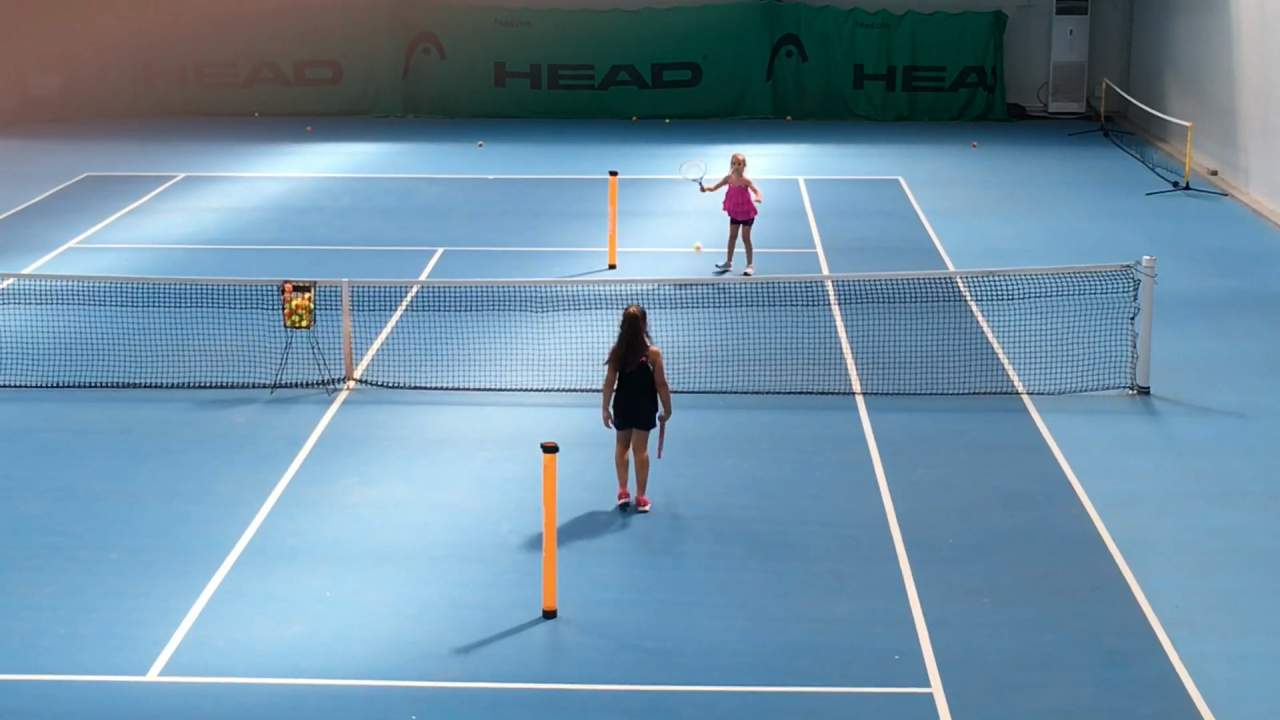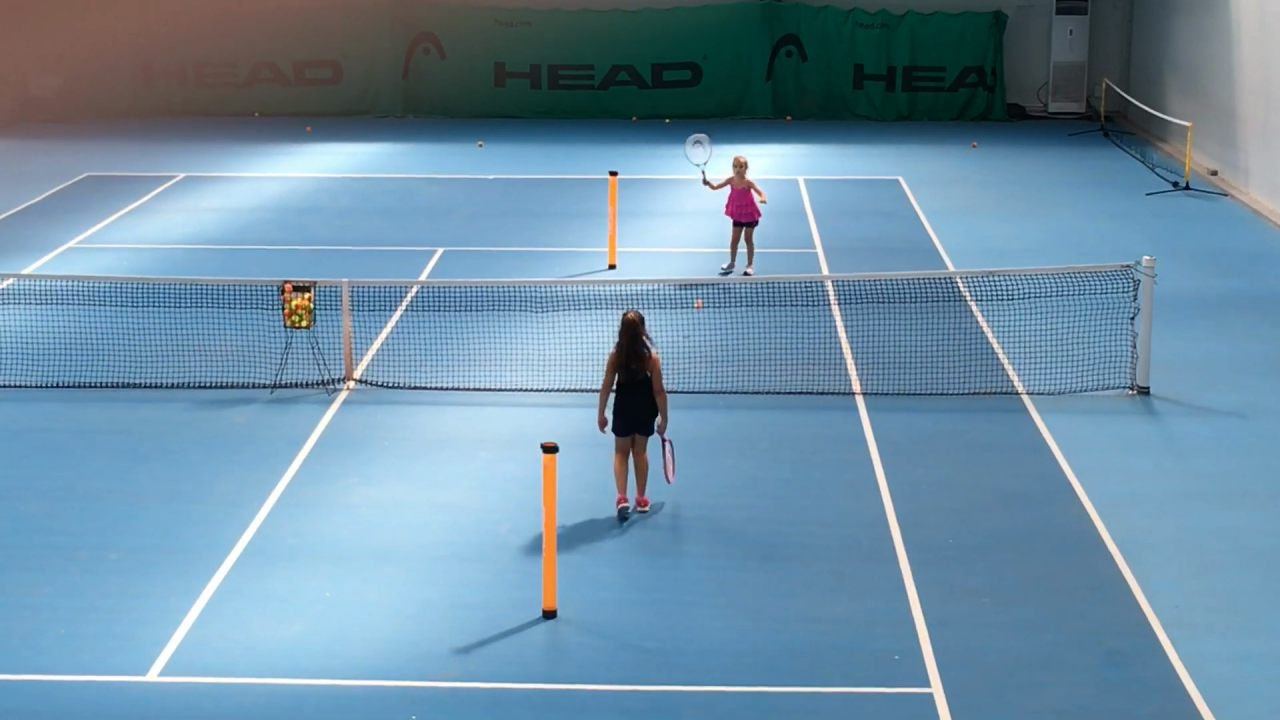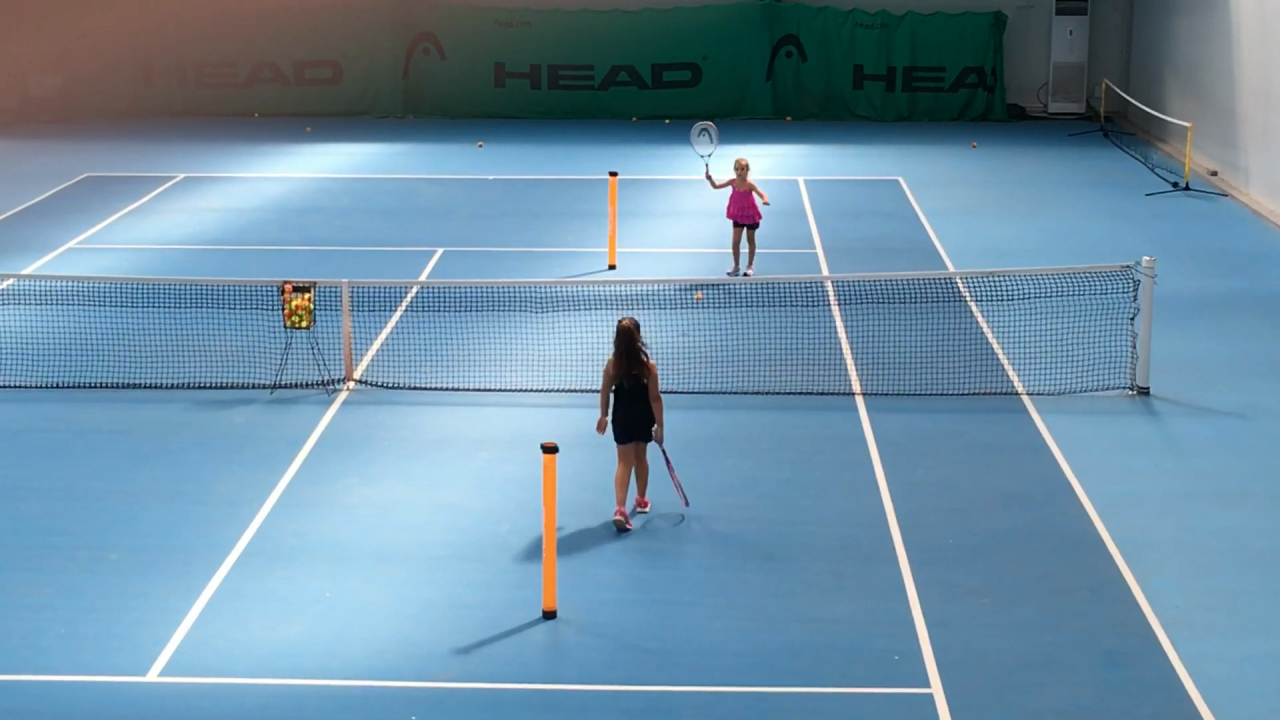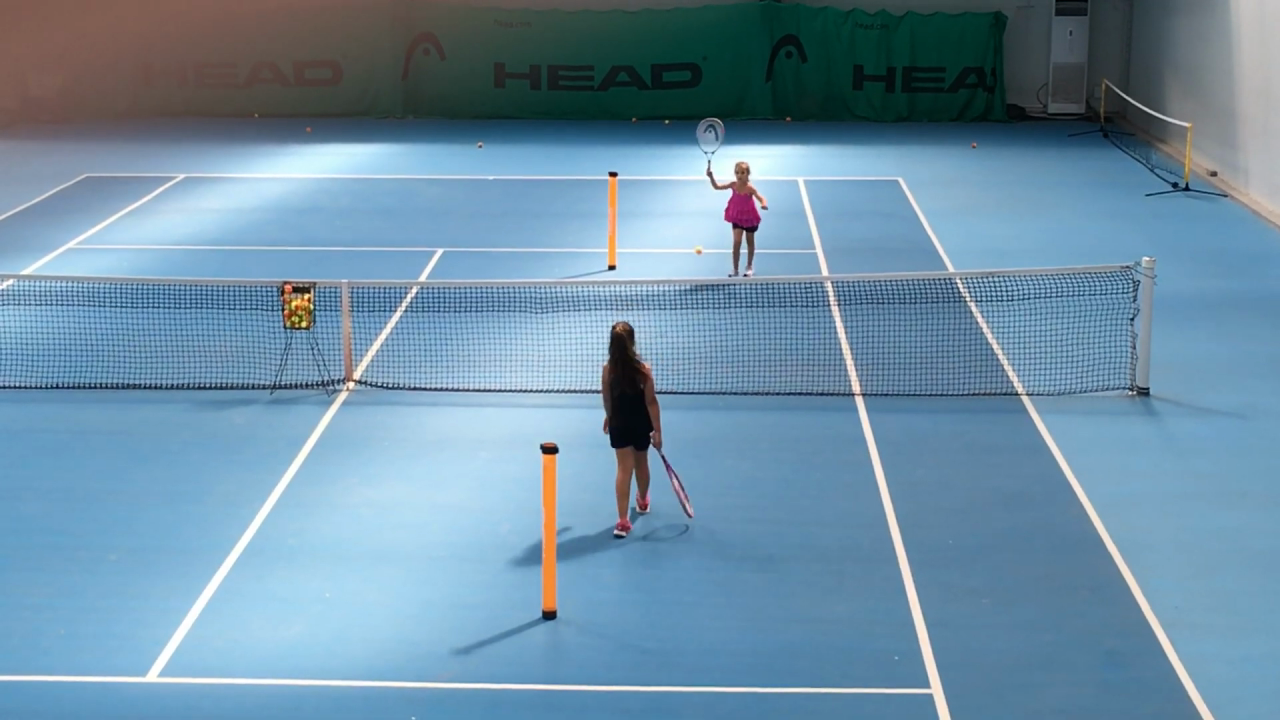
dt=0.1s
person 1, frame 1
left shoulder: (616, 350)
right shoulder: (653, 352)
left elbow: (609, 382)
right elbow: (661, 384)
left wrist: (606, 409)
right wrist: (667, 409)
left hip: (623, 406)
right hip: (645, 407)
left knee: (622, 445)
right knee: (640, 449)
left ankle: (623, 491)
right ankle: (641, 498)
person 1, frame 2
left shoulder: (615, 356)
right shoulder: (651, 357)
left elbow: (606, 387)
right elbow: (659, 391)
left wrist: (601, 413)
right wrist: (663, 417)
left hip: (623, 411)
right hip: (645, 412)
left knee: (621, 453)
right knee: (640, 453)
left ankle: (622, 497)
right ankle: (641, 498)
person 1, frame 3
left shoulder: (611, 364)
right shoulder: (648, 365)
left elbow: (605, 393)
right elbow: (655, 397)
left wrist: (603, 416)
right wrist: (659, 425)
left hip: (622, 419)
right hip: (644, 419)
left knee: (624, 463)
right knee: (641, 459)
left ankle: (620, 510)
right ankle: (641, 500)
person 1, frame 4
left shoulder: (608, 369)
right shoulder: (643, 369)
left elbow: (607, 398)
right elbow: (651, 402)
left wrist: (608, 417)
right wrist: (656, 430)
left hip: (618, 424)
right hip: (641, 424)
left knee: (624, 469)
right knee: (641, 463)
left ankle: (622, 521)
right ankle: (642, 501)
